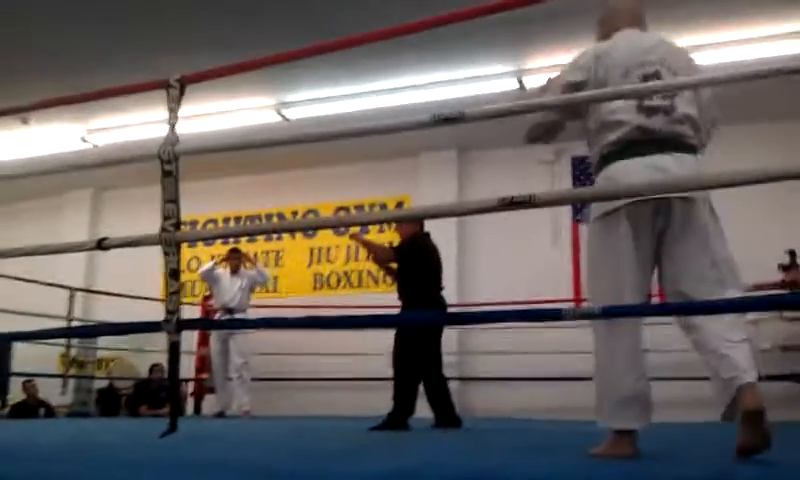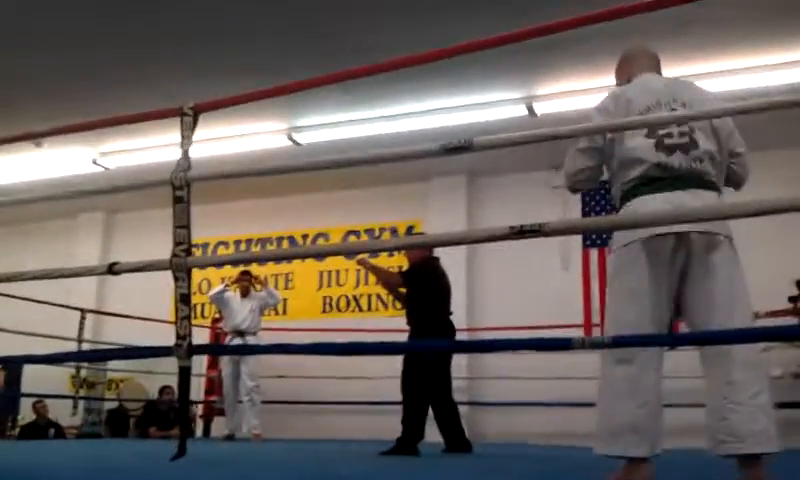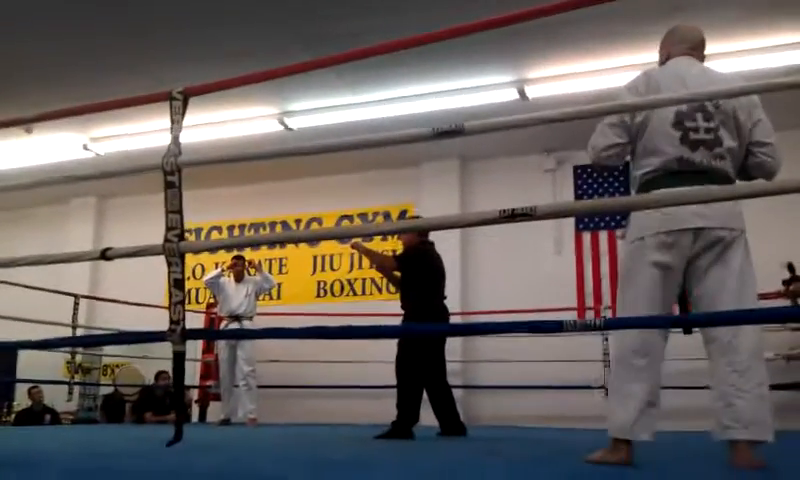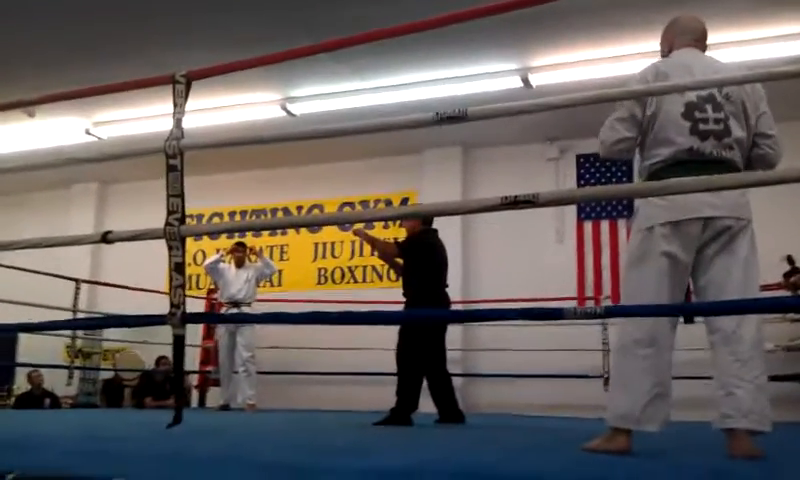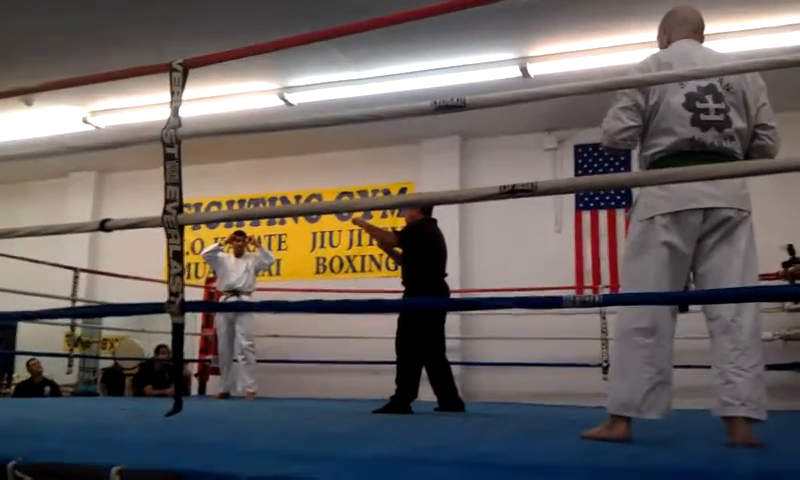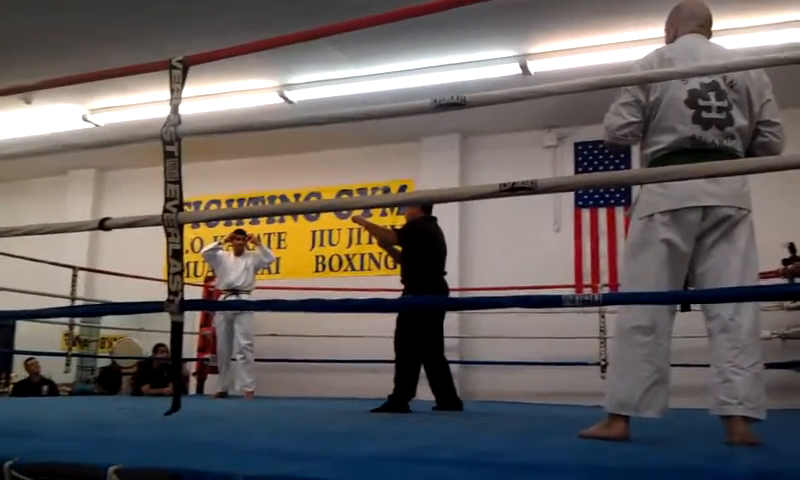
dt=0.5s
person 1, frame 1
left shoulder: (593, 60)
right shoulder: (683, 58)
left elbow: (540, 126)
right elbow: (704, 129)
left wrist: (552, 94)
left hip: (623, 181)
right hip: (682, 175)
left knee: (618, 308)
right knee: (709, 293)
left ankle: (623, 431)
right ankle: (745, 390)
person 1, frame 2
left shoulder: (614, 102)
right shoulder: (704, 98)
left elbow: (577, 176)
right elbow: (739, 171)
left wrist: (615, 165)
left hip: (645, 218)
right hip: (704, 215)
left knee: (632, 340)
right knee: (729, 335)
person 1, frame 3
left shoulder: (643, 85)
right shoulder: (736, 89)
left elbow: (603, 151)
right elbow: (766, 162)
left hip: (660, 213)
right hip: (720, 212)
left knee: (639, 329)
right knee: (733, 329)
left ankle: (623, 440)
right ankle: (742, 442)
person 1, frame 4
left shoulder: (651, 76)
right shoulder: (743, 81)
left elbow: (613, 144)
right elbow: (768, 153)
left hip: (669, 203)
right hip: (727, 203)
left knee: (645, 315)
right knee: (736, 317)
left ankle: (622, 429)
right ankle: (741, 432)
person 1, frame 5
left shoulder: (650, 68)
right shoulder: (743, 72)
left elbow: (616, 135)
right elbow: (767, 144)
left hip: (669, 193)
right hip: (728, 193)
left knee: (645, 306)
right knee: (735, 307)
left ankle: (621, 418)
right ankle: (740, 420)
person 1, frame 6
left shoulder: (653, 63)
right shoulder: (749, 69)
left elbow: (618, 130)
right elbow: (772, 141)
left hip: (669, 191)
right hip: (728, 192)
left knee: (644, 305)
right knee: (734, 306)
left ankle: (619, 417)
right ankle: (738, 420)
person 2, frame 1
left shoulder: (416, 243)
right shoulder: (421, 247)
left elbow: (388, 254)
right elbow: (407, 278)
left wrist: (361, 240)
right wrist: (385, 267)
left hip: (420, 313)
right hip: (427, 313)
left knee: (407, 364)
right knee: (428, 367)
left ankle: (399, 417)
right ankle: (447, 416)
person 2, frame 2
left shoulder: (425, 268)
right shoulder: (431, 271)
left elbow: (396, 279)
right elbow: (416, 303)
left wrist: (368, 265)
right wrist: (393, 291)
left hip: (429, 338)
right hip: (436, 338)
left knee: (416, 389)
right knee: (438, 392)
left ankle: (408, 443)
right ankle: (457, 442)
person 2, frame 3
left shoulder: (419, 253)
right shoulder: (426, 255)
left elbow: (389, 262)
right elbow: (410, 285)
left wrist: (362, 248)
right wrist: (388, 274)
left hip: (421, 321)
right hip: (431, 321)
left knee: (410, 373)
right knee: (433, 375)
left ankle: (403, 426)
right ankle: (452, 425)
person 2, frame 4
left shoulder: (421, 240)
right shoulder: (430, 242)
left elbow: (392, 249)
right elbow: (413, 273)
left wrist: (364, 235)
right wrist: (389, 261)
left hip: (423, 309)
right hip: (433, 309)
left knee: (410, 361)
right knee: (433, 363)
left ankle: (402, 413)
right ankle: (450, 413)
person 2, frame 5
left shoulder: (420, 229)
right shoulder: (430, 232)
left elbow: (391, 238)
right elbow: (412, 262)
left wrist: (364, 224)
right wrist: (389, 250)
left hip: (422, 297)
right hip: (433, 297)
left knee: (409, 349)
right knee: (432, 351)
left ankle: (401, 402)
right ankle: (450, 401)
person 2, frame 6
left shoulder: (420, 227)
right shoulder: (430, 230)
left elbow: (390, 236)
right elbow: (411, 260)
left wrist: (363, 222)
right wrist: (388, 248)
left hip: (421, 295)
right hip: (432, 295)
left knee: (408, 347)
right knee: (431, 350)
left ankle: (399, 400)
right ankle: (448, 400)
person 3, frame 1
left shoulder: (248, 275)
right shoulder: (219, 275)
left elbow: (264, 278)
right elbow: (202, 272)
left wrist: (252, 263)
right wrist: (219, 261)
right hip: (220, 320)
left knee: (239, 364)
right knee: (219, 366)
left ankle: (244, 406)
right ankle: (223, 406)
person 3, frame 2
left shoulder: (259, 298)
right shoulder: (229, 298)
left elbow: (276, 300)
right elbow: (212, 296)
left wrist: (263, 285)
right wrist: (230, 284)
left hip: (249, 343)
right hip: (231, 343)
left knee: (250, 387)
right knee: (229, 388)
left ankle: (254, 429)
right ankle: (232, 428)
person 3, frame 3
left shoulder: (253, 283)
right shoulder: (223, 283)
left elbow: (270, 284)
right elbow: (207, 280)
left wrist: (258, 269)
right wrist: (224, 269)
left hip: (245, 329)
right hip: (227, 328)
left knee: (247, 372)
right knee: (226, 374)
left ankle: (250, 414)
right ankle: (227, 413)
person 3, frame 4
left shoulder: (254, 269)
right shoulder: (223, 269)
left elbow: (271, 270)
right elbow: (207, 265)
left wrist: (259, 255)
right wrist: (224, 254)
right hip: (226, 314)
left knee: (246, 358)
right knee: (225, 360)
left ankle: (249, 400)
right ankle: (226, 399)
person 3, frame 5
left shoulder: (253, 259)
right shoulder: (222, 258)
left elbow: (270, 260)
right elbow: (206, 254)
left wrist: (258, 245)
right wrist: (223, 243)
right hip: (225, 304)
left knee: (245, 346)
right knee: (224, 348)
left ankle: (249, 388)
right ankle: (225, 387)
person 3, frame 6
left shoulder: (253, 257)
right shoulder: (222, 257)
left elbow: (270, 259)
right elbow: (205, 253)
left wrist: (258, 243)
right wrist: (223, 242)
right hip: (224, 302)
left knee: (244, 345)
right knee: (223, 347)
left ankle: (247, 387)
right ankle: (224, 387)
